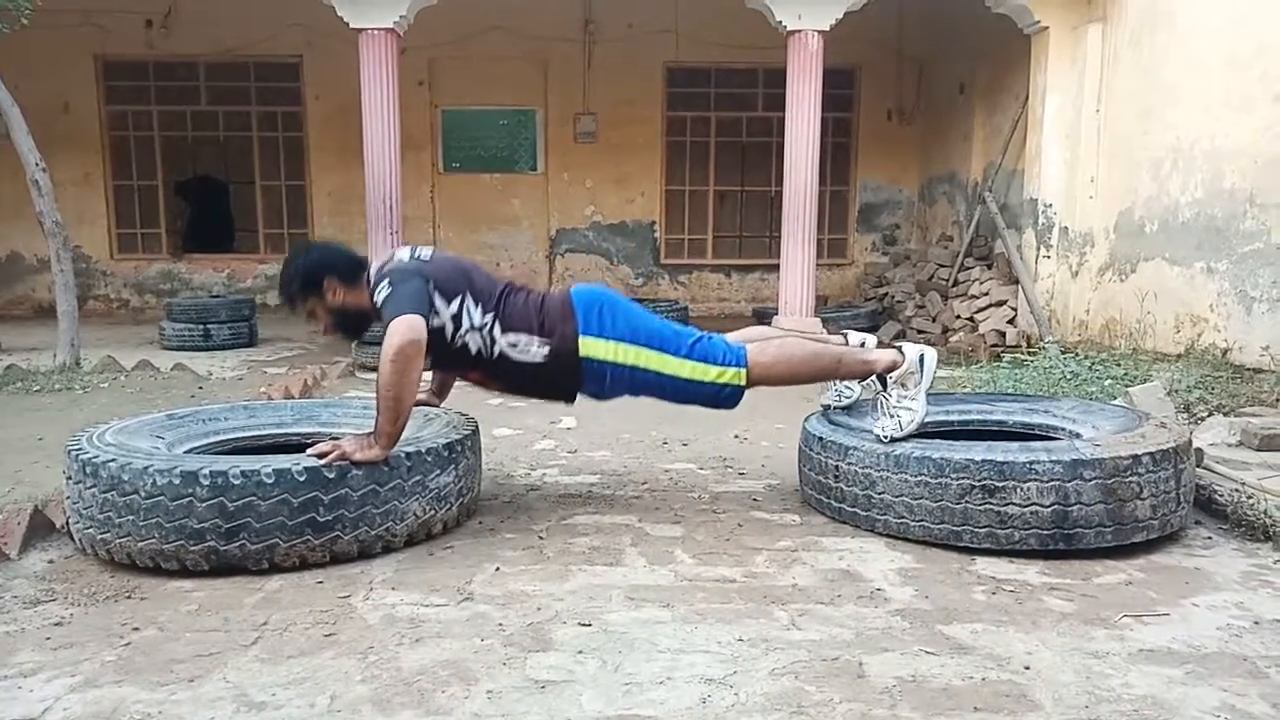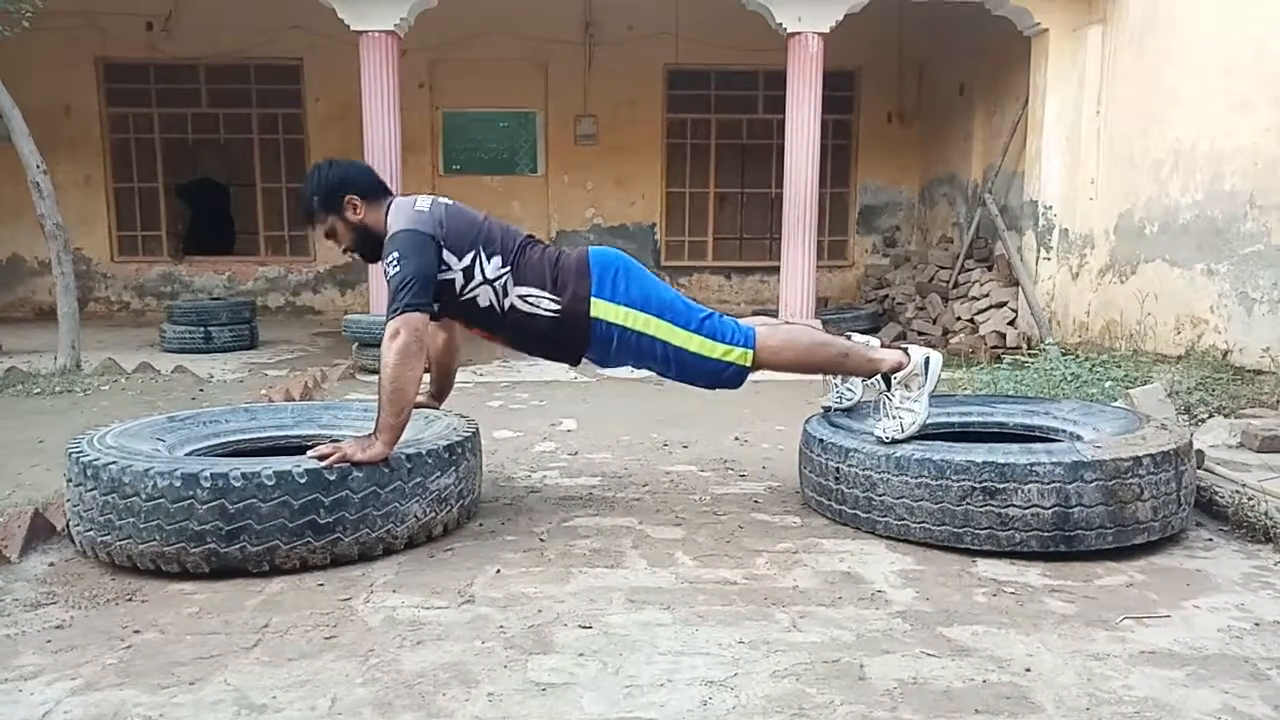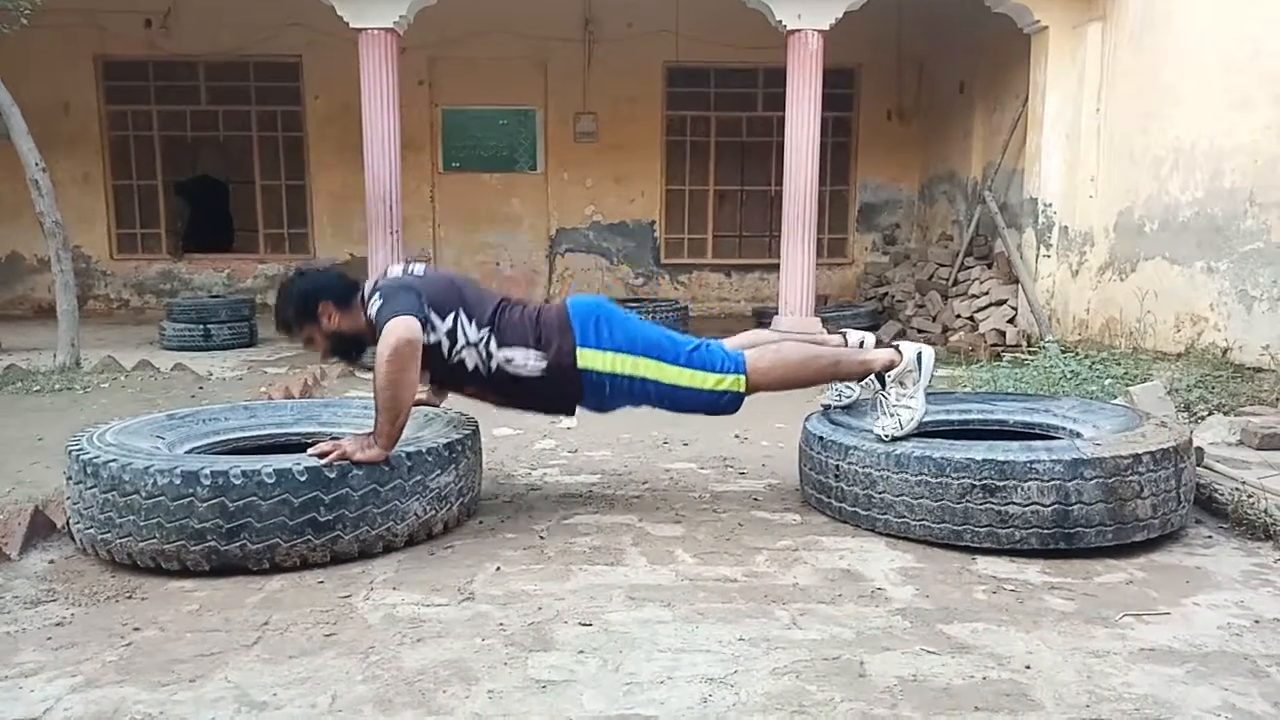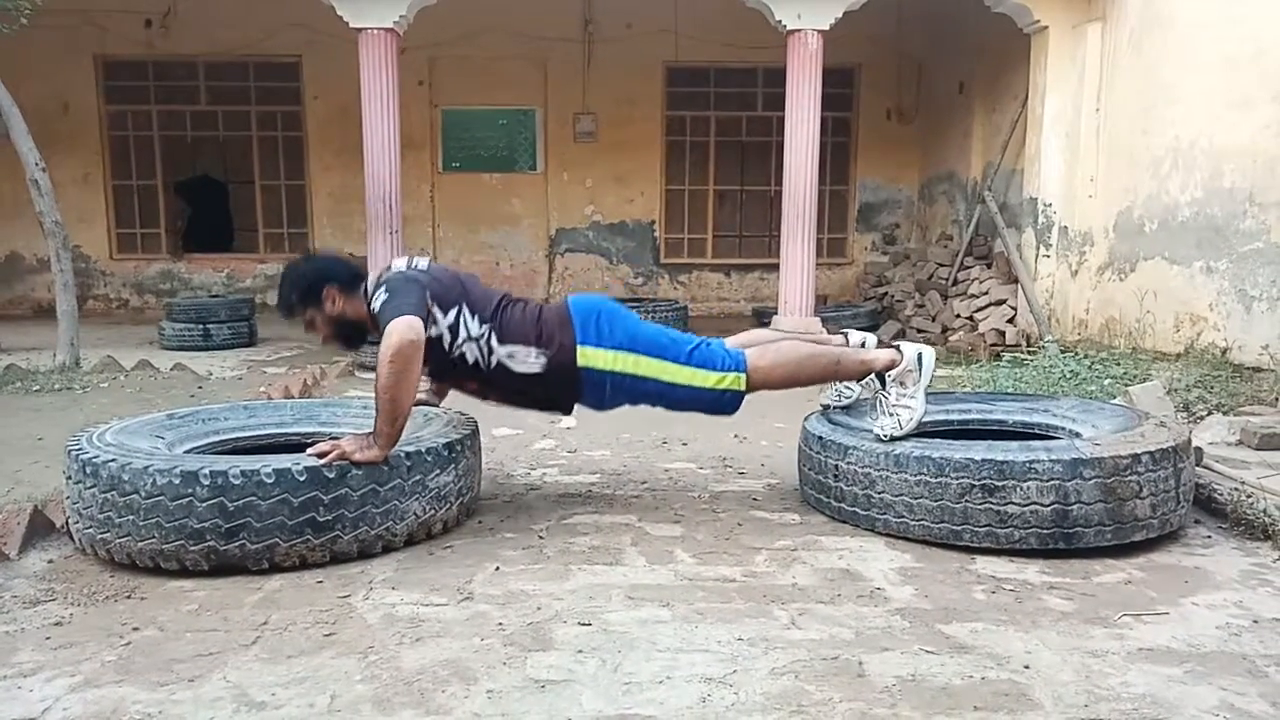
dt=0.3s
person 1, frame 1
left shoulder: (392, 280)
right shoulder: (409, 274)
left elbow: (405, 345)
left wrist: (379, 441)
right wrist: (432, 397)
left hip: (586, 339)
right hip: (580, 329)
left knee: (738, 365)
right knee: (722, 346)
left ankle: (896, 364)
right ankle: (847, 344)
person 1, frame 2
left shoulder: (405, 234)
right shoulder: (421, 224)
left elbow: (405, 337)
right elbow: (444, 322)
left wrist: (380, 442)
right wrist: (434, 399)
left hip: (595, 302)
right hip: (590, 294)
left knee: (742, 350)
right knee: (733, 337)
left ankle: (897, 363)
right ankle: (857, 347)
person 1, frame 3
left shoulder: (383, 297)
right shoulder: (406, 289)
left elbow: (401, 341)
left wrist: (381, 440)
right wrist: (431, 391)
left hip: (584, 349)
right hip: (577, 333)
left knee: (739, 372)
right knee: (723, 356)
left ankle: (892, 360)
right ankle: (847, 343)
person 1, frame 4
left shoulder: (388, 290)
right shoulder: (409, 288)
left elbow: (405, 341)
left wrist: (380, 441)
right wrist: (429, 397)
left hip: (583, 347)
right hip: (577, 333)
left knee: (739, 371)
right knee: (725, 355)
left ankle: (893, 361)
right ankle: (850, 345)
